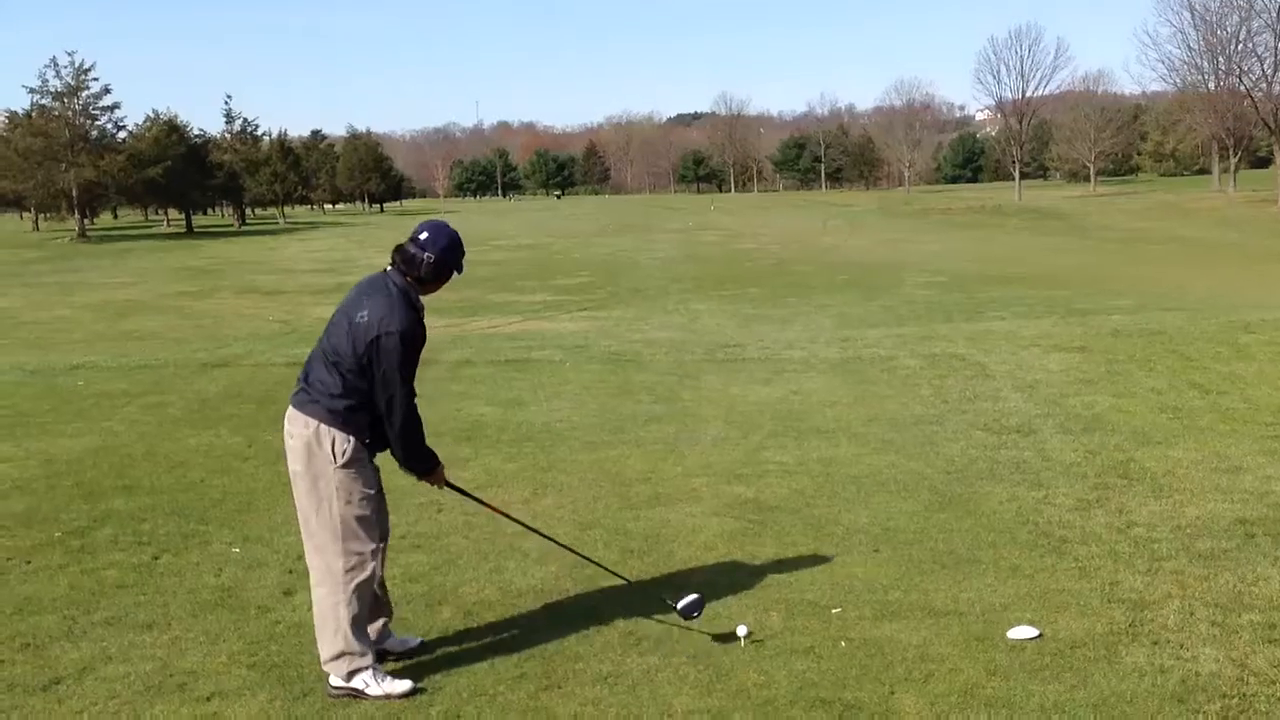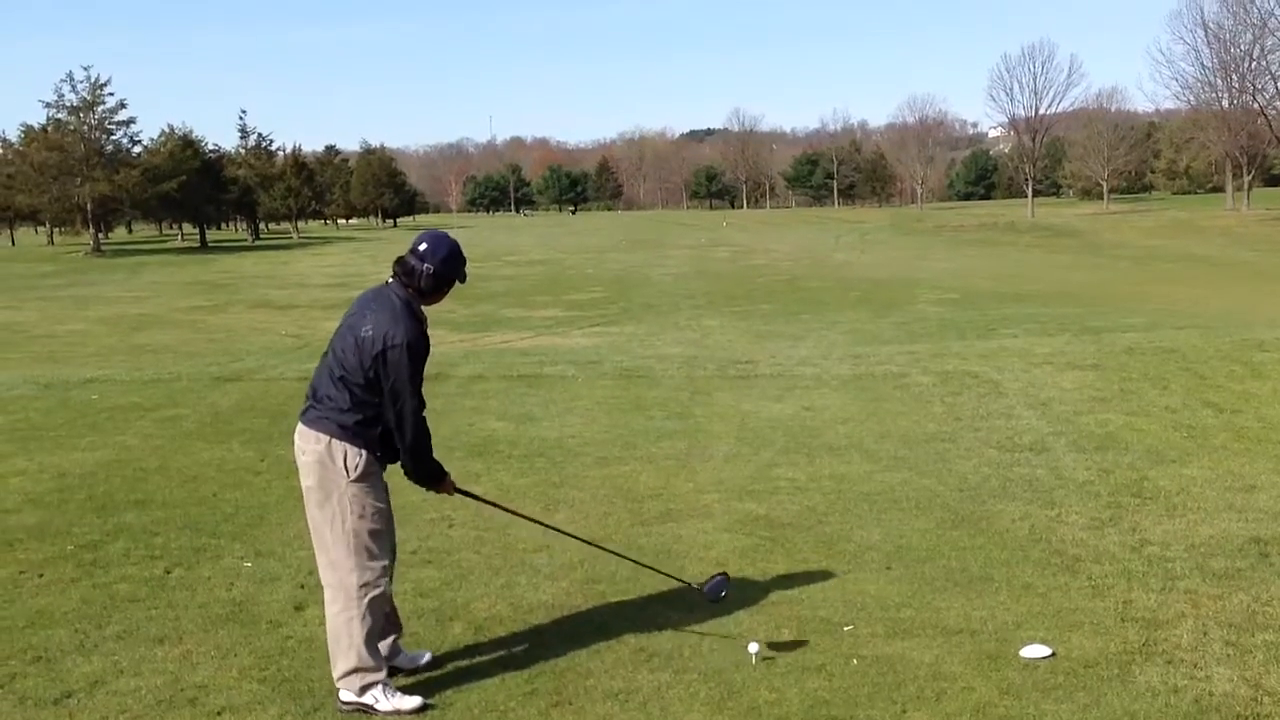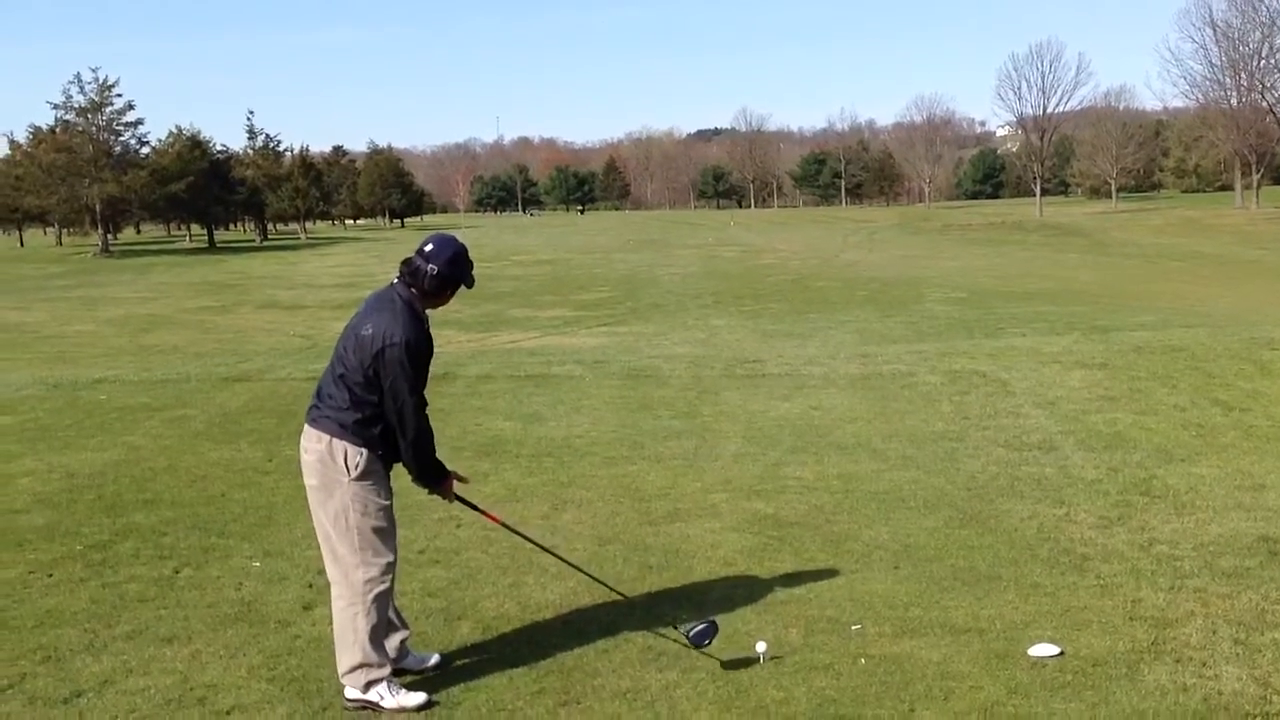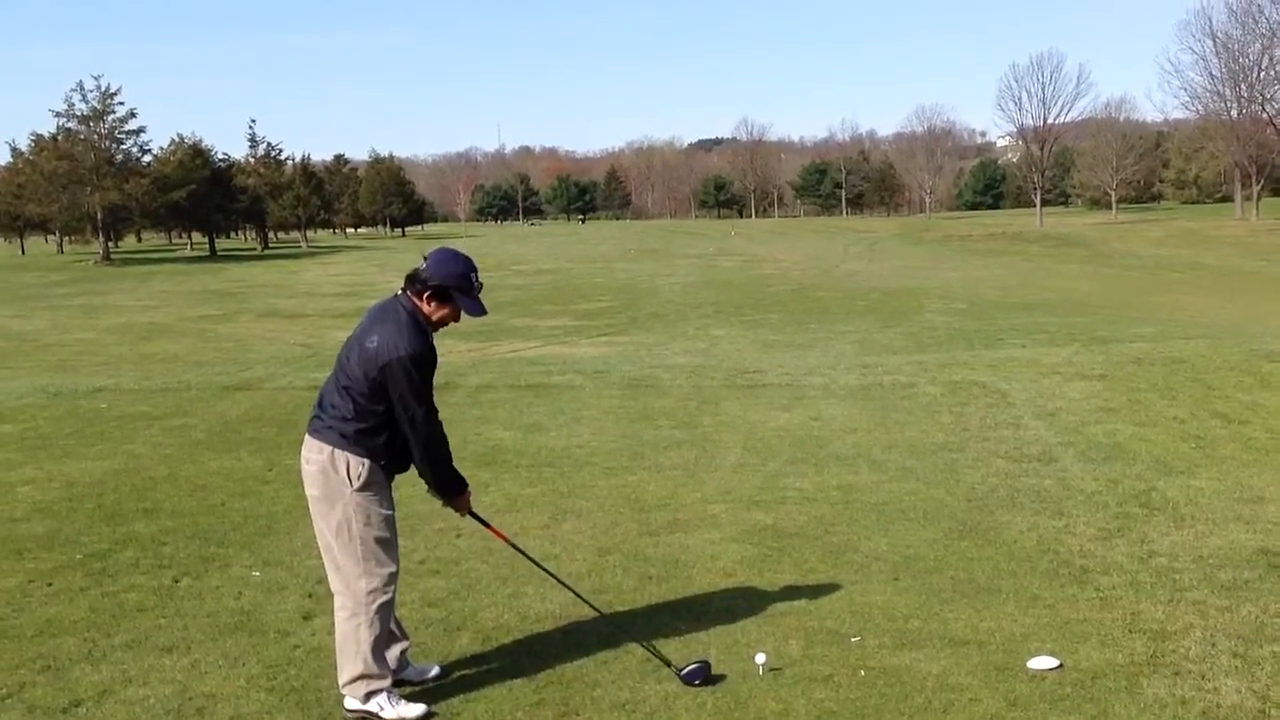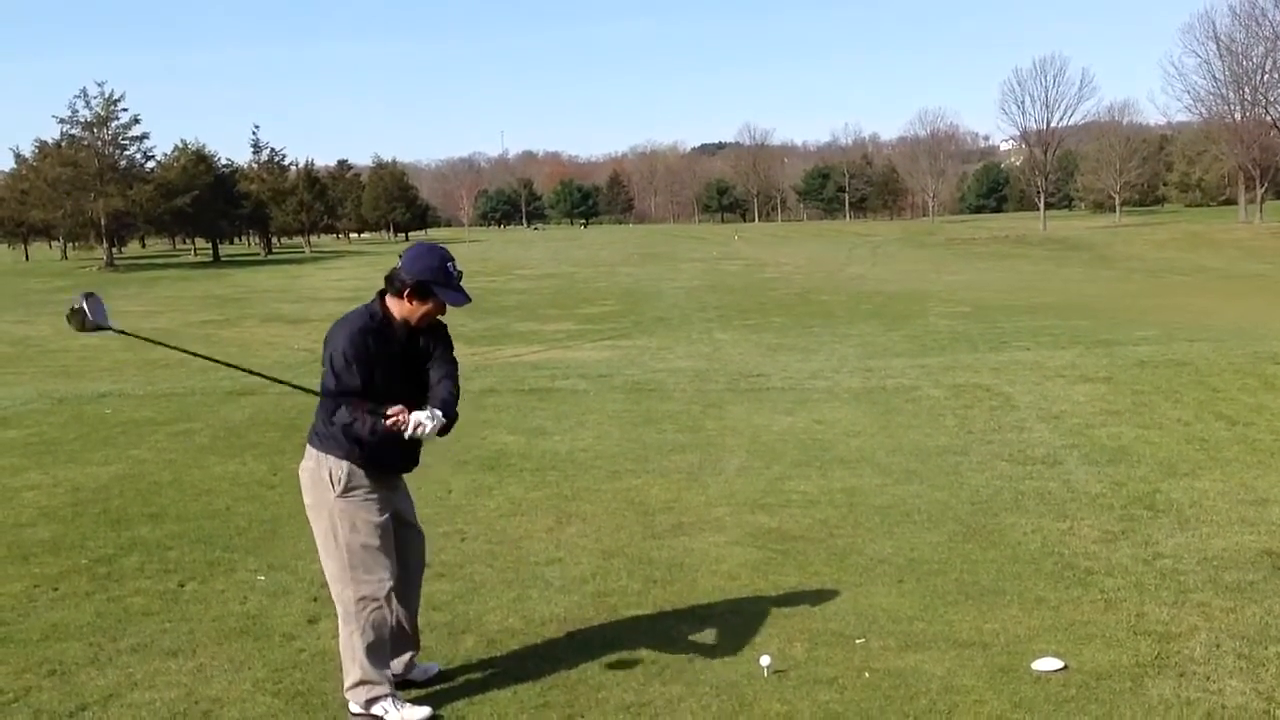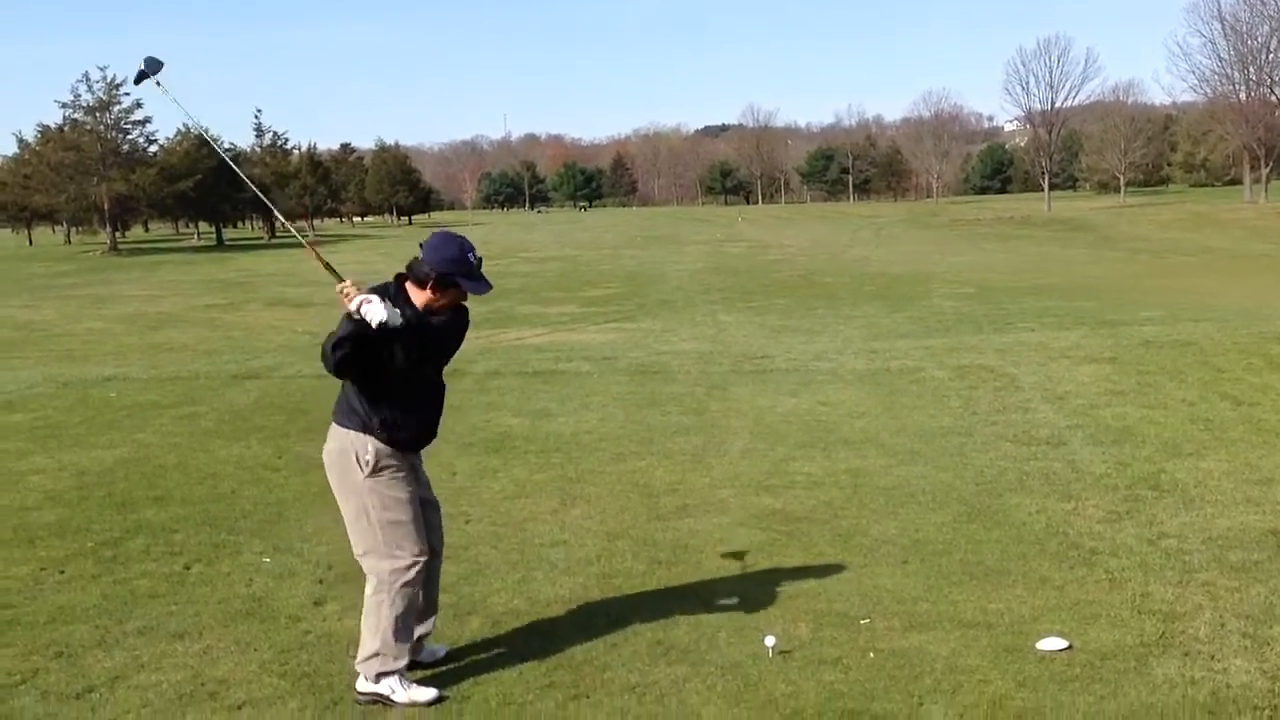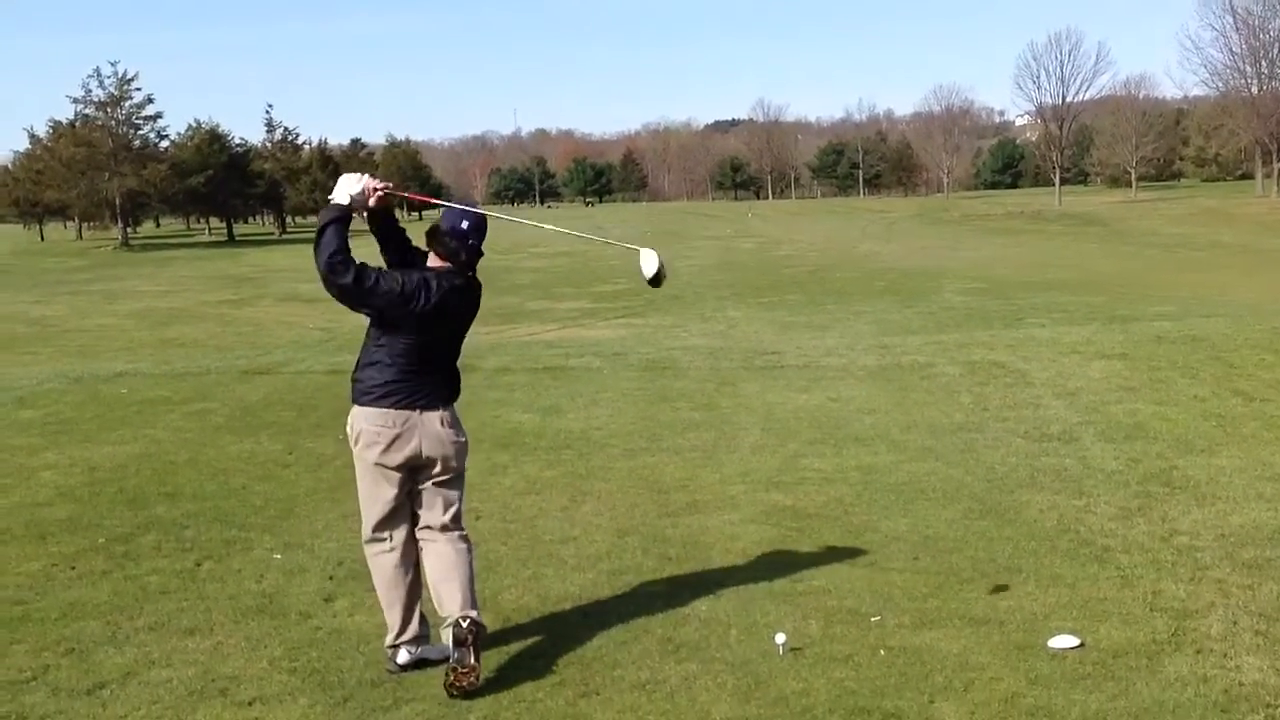
dt=0.7s
person 1, frame 1
left shoulder: (377, 287)
right shoulder: (396, 322)
right elbow: (396, 404)
left wrist: (415, 457)
right wrist: (423, 463)
left hip: (320, 422)
right hip: (330, 436)
left knee: (369, 537)
right knee: (346, 552)
left ankle: (371, 631)
right ankle: (349, 668)
person 1, frame 2
left shoulder: (378, 299)
right shoulder: (401, 332)
right elbow: (404, 415)
right wrist: (431, 474)
left hip: (327, 436)
right hip: (342, 450)
left knee: (373, 558)
right knee: (358, 568)
left ankle: (382, 648)
person 1, frame 3
left shoulder: (390, 301)
right shoulder: (401, 334)
right elbow: (407, 415)
left wrist: (429, 468)
right wrist: (433, 475)
left hip: (344, 441)
right hip: (345, 451)
left knee: (376, 558)
right knee: (363, 564)
left ankle: (389, 648)
right ankle: (365, 680)
person 1, frame 4
left shoulder: (393, 312)
right shoulder: (404, 346)
left elbow: (416, 420)
right elbow: (421, 426)
left wrist: (443, 480)
right wrist: (451, 486)
left hip: (348, 454)
right hip: (345, 463)
left knee: (378, 570)
right knee: (366, 577)
left ankle: (389, 660)
person 1, frame 5
left shoulder: (430, 334)
right shoulder: (354, 333)
left elbow: (444, 384)
right elbow: (343, 412)
left wrist: (429, 417)
right wrist: (389, 424)
left hip: (384, 469)
right hip: (342, 471)
left knee: (405, 566)
right knee: (367, 584)
left ankle: (396, 661)
person 1, frame 6
left shoulder: (451, 319)
right shoulder: (378, 303)
left elbow: (433, 346)
right elbow: (338, 362)
left wrist: (389, 317)
right wrist: (357, 318)
left hip: (396, 447)
right hip: (364, 449)
left knee: (425, 544)
right knee: (396, 558)
left ankle: (406, 641)
right ankle: (378, 674)
person 1, frame 7
left shoulder: (409, 291)
right shoulder: (467, 290)
left elbow: (337, 272)
right elbow: (406, 257)
left wrist: (340, 205)
right wrist: (379, 210)
left hip: (379, 423)
right hip: (437, 422)
left knee: (387, 536)
right knee: (443, 529)
left ankle: (405, 642)
right ankle: (461, 621)
